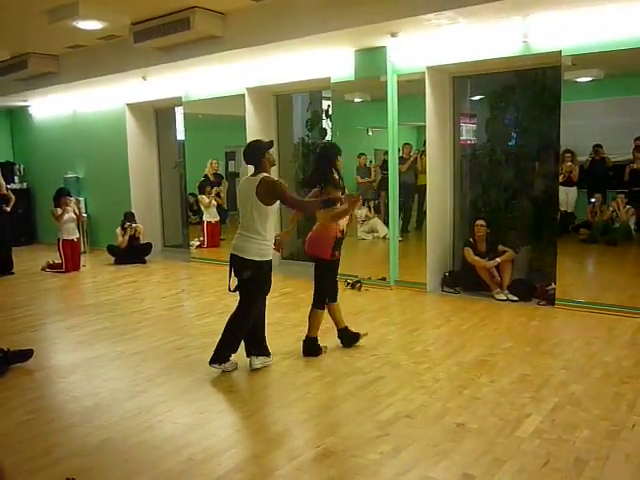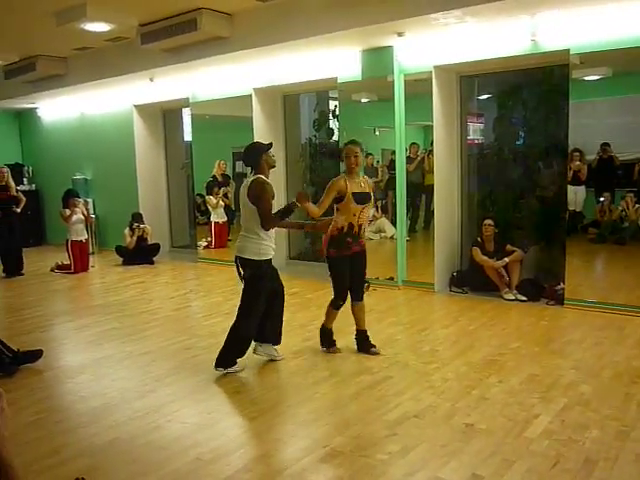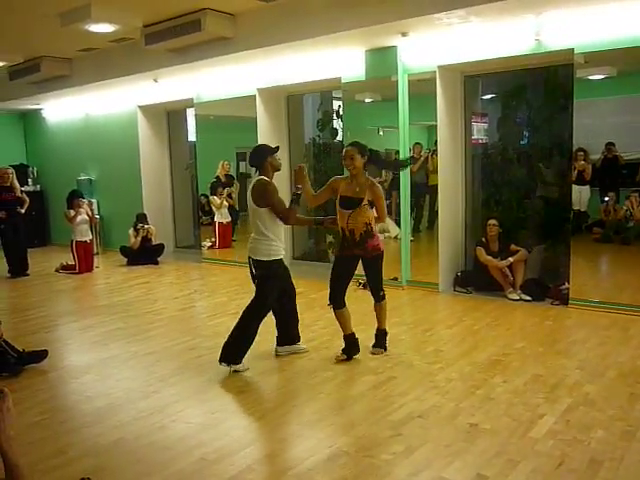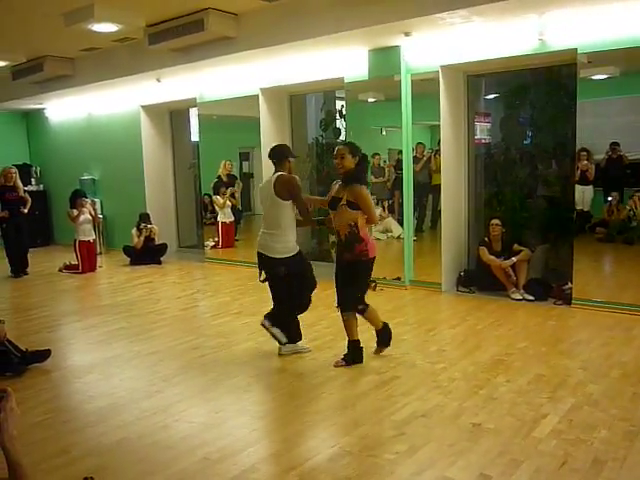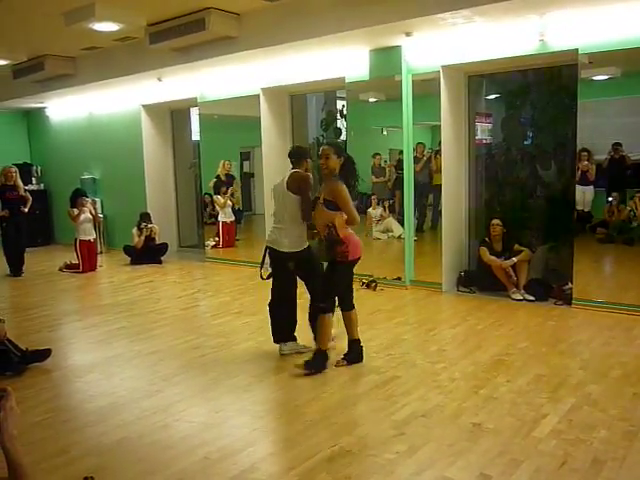
dt=0.2s
person 1, frame 1
left shoulder: (243, 184)
right shoulder: (270, 184)
right elbow: (302, 207)
left wrist: (269, 239)
left hip: (239, 251)
right hip: (257, 255)
left knee: (253, 304)
right knee: (249, 307)
left ankle: (258, 353)
right ankle: (221, 356)
person 1, frame 2
left shoulder: (250, 184)
right shoulder: (262, 185)
left elbow: (262, 222)
right elbow: (267, 223)
left wrist: (302, 225)
right wrist: (292, 206)
left hip: (250, 253)
right hip: (256, 255)
left knee: (275, 292)
right knee: (251, 307)
left ankle: (264, 341)
right ankle: (226, 360)
person 1, frame 3
left shoulder: (261, 185)
right shoulder: (265, 185)
left elbow: (287, 219)
right elbow: (287, 218)
left wrist: (320, 221)
right wrist: (298, 192)
left hip: (269, 255)
right hip: (267, 256)
left knee: (286, 293)
right knee: (260, 306)
left ankle: (286, 341)
right ankle: (231, 357)
person 1, frame 4
left shoulder: (264, 185)
right shoulder: (289, 180)
right elbow: (305, 215)
left wrist: (310, 221)
left hip: (265, 249)
right hip: (284, 250)
left knee: (285, 294)
right knee: (307, 286)
left ankle: (288, 341)
right ankle: (275, 320)
person 1, frame 5
left shoulder: (279, 183)
right shoulder: (303, 178)
right elbow: (306, 215)
left hip: (275, 244)
right hip: (294, 245)
left knee: (283, 293)
right knee: (319, 285)
left ankle: (286, 340)
person 2, frame 1
left shoulder: (321, 183)
right shoulder: (334, 185)
right elbow: (333, 218)
right wrist: (351, 205)
left hip: (318, 241)
right hip: (327, 244)
left knee: (329, 291)
right knee: (323, 294)
left ankle: (346, 334)
right ankle: (310, 343)
person 2, frame 2
left shoulder: (367, 182)
right shoulder: (337, 183)
right elbow: (317, 212)
right wrist: (305, 204)
left hip: (358, 242)
right hip: (338, 243)
left knee: (358, 291)
right knee: (341, 294)
left ankle: (362, 339)
right ankle: (326, 333)
person 2, frame 3
left shoulder: (373, 187)
right shoulder: (337, 183)
left elbow: (382, 218)
right elbow: (313, 201)
left wrist: (364, 222)
right wrist: (303, 180)
left hip: (370, 245)
right hip: (346, 246)
left knee: (377, 291)
right knee: (335, 296)
left ankle: (381, 337)
right ankle: (350, 344)
person 2, frame 4
left shoulder: (357, 188)
right shoulder: (336, 186)
left elbow: (373, 218)
right elbow: (328, 203)
left wrist: (355, 225)
right wrist: (307, 198)
left hip: (361, 250)
right hip: (344, 249)
left knee: (356, 302)
right knee: (344, 300)
left ankle: (382, 330)
right ankle: (354, 350)
person 2, frame 5
left shoulder: (337, 187)
right shoulder: (326, 185)
left elbow: (354, 220)
left wrist: (336, 225)
right wrist: (323, 228)
left hip: (345, 250)
right hip: (337, 249)
left knee: (325, 301)
right knee: (344, 299)
left ankle: (320, 357)
right ankle: (355, 350)
